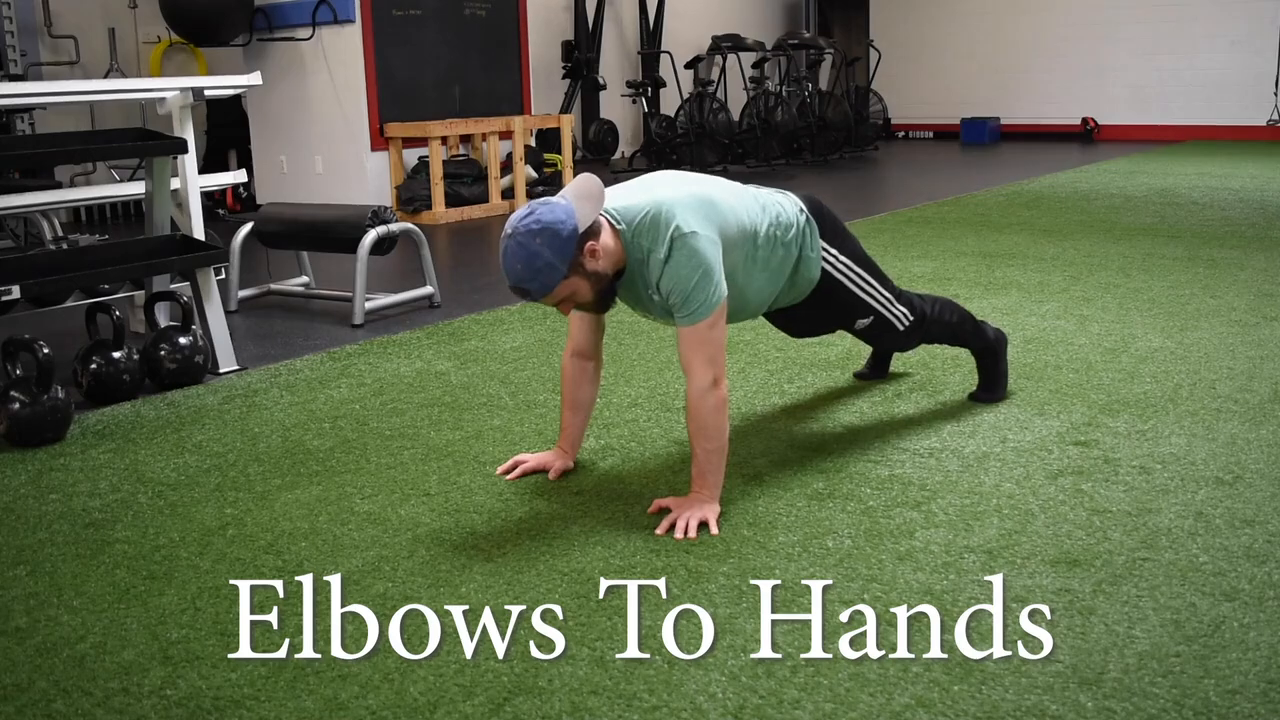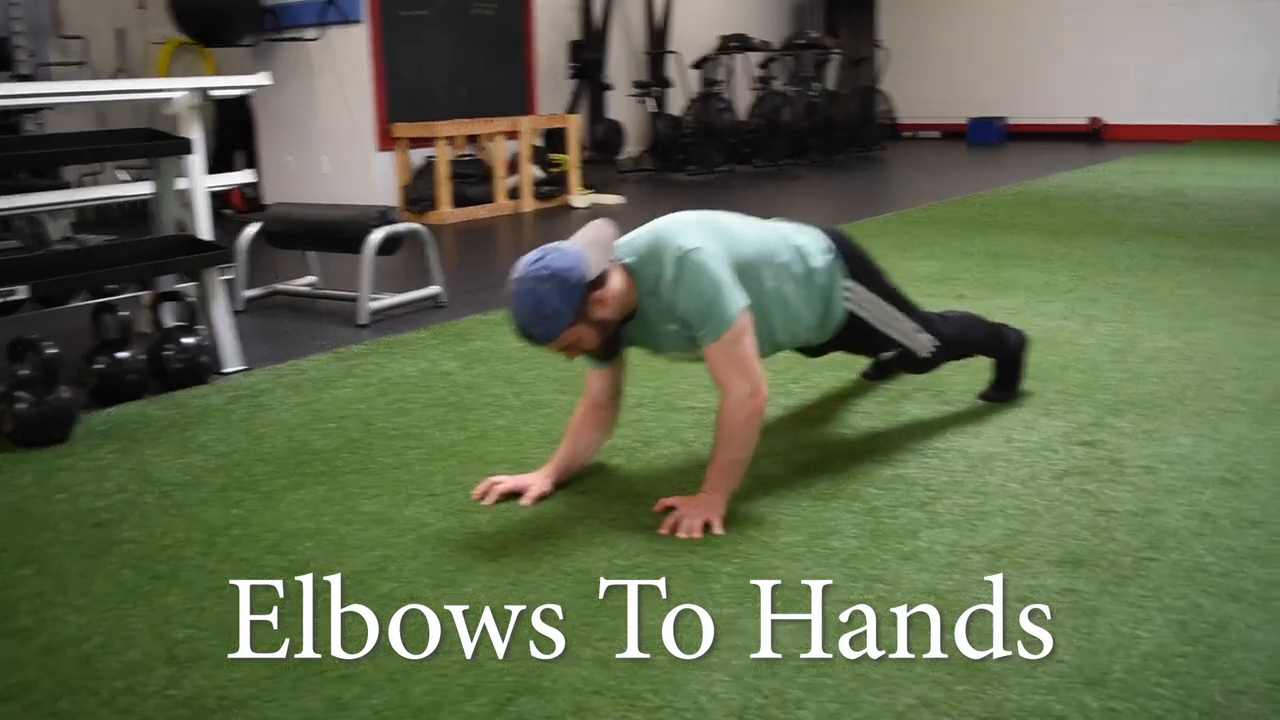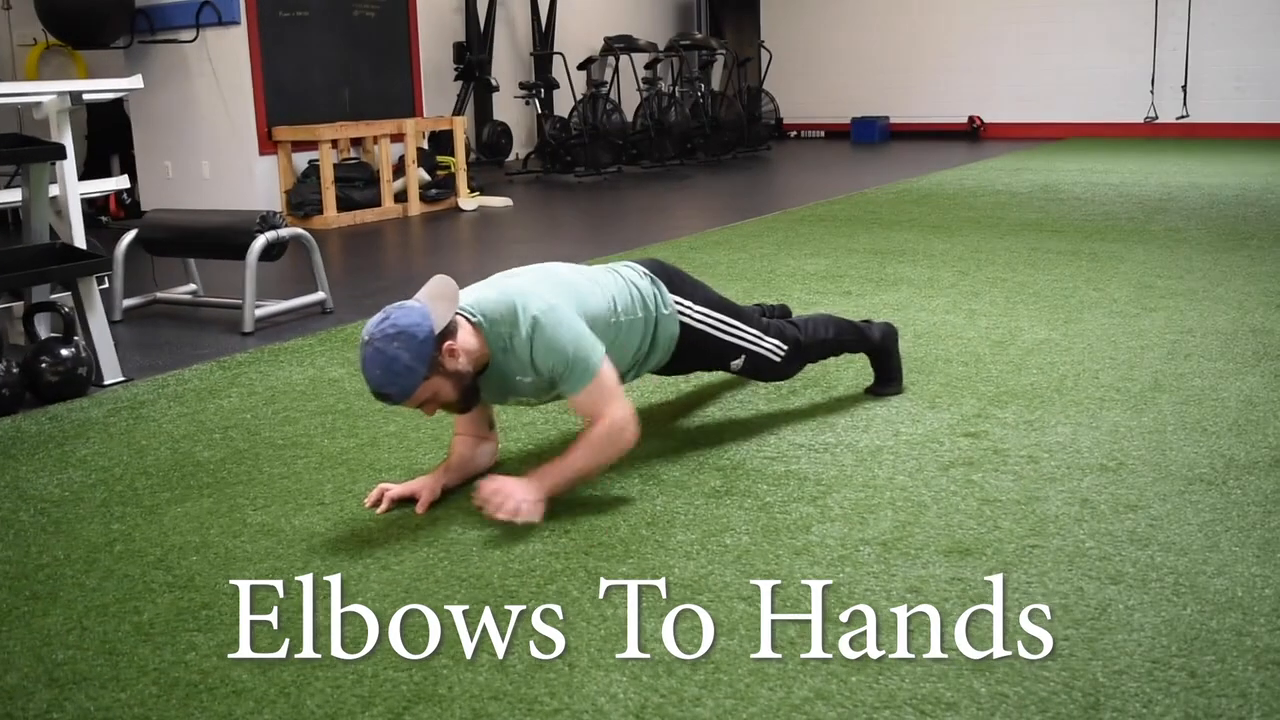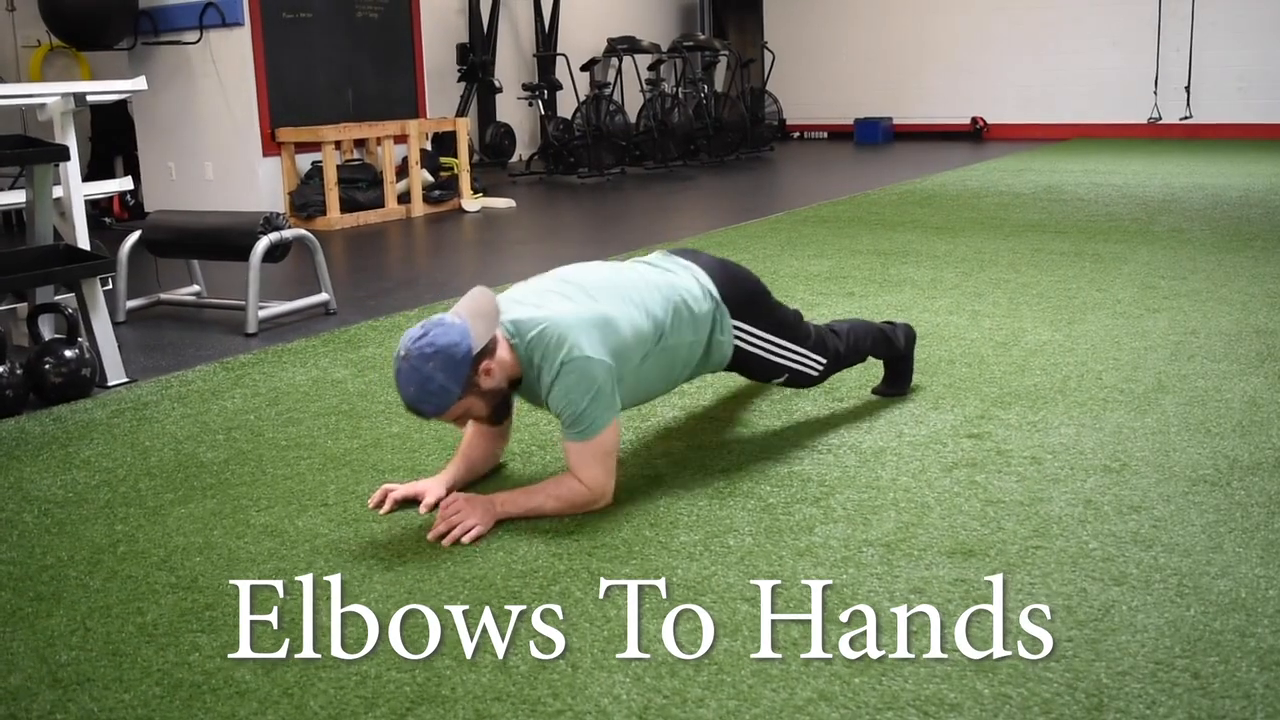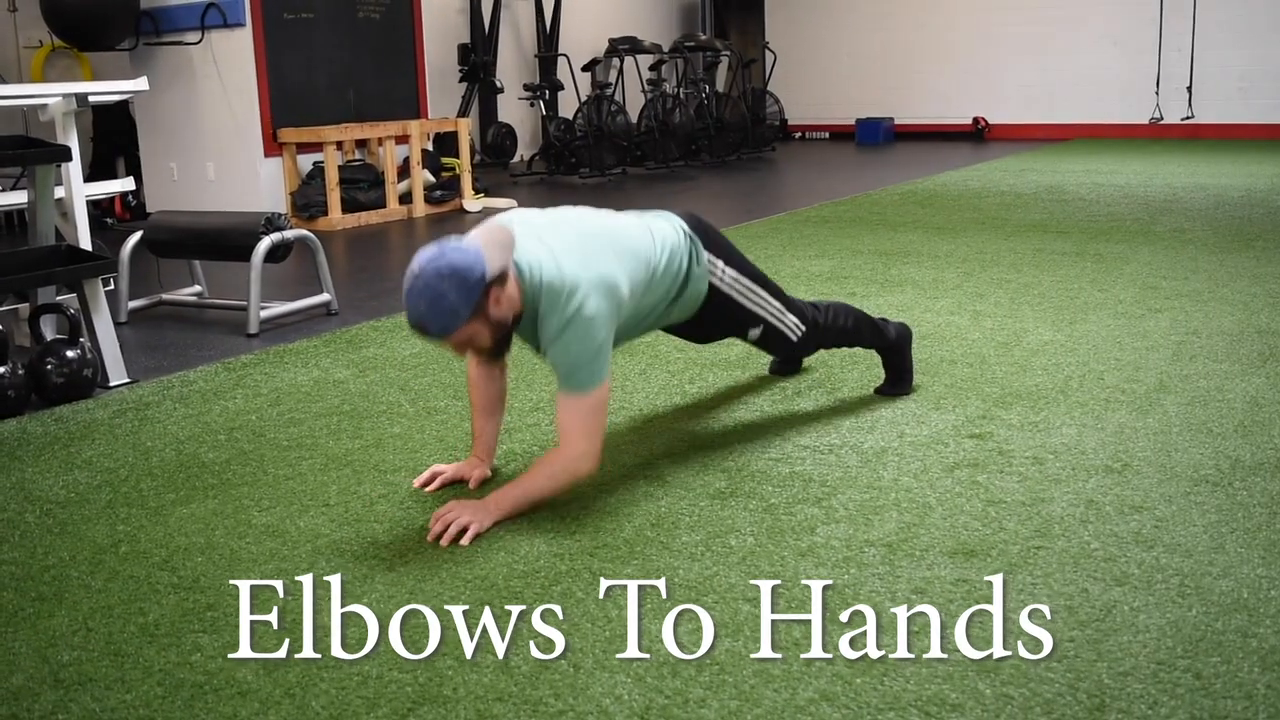
dt=0.7s
person 1, frame 1
left shoulder: (679, 241)
right shoulder: (578, 238)
left elbow: (707, 381)
right elbow: (582, 356)
left wrist: (706, 497)
right wrist: (565, 450)
left hip: (802, 244)
right hip: (760, 263)
left knee: (902, 321)
right knee: (819, 327)
left ankle: (985, 342)
right ankle: (882, 356)
person 1, frame 2
left shoulder: (685, 267)
right shoulder: (599, 303)
left elbow: (747, 394)
right elbow: (599, 410)
left wrist: (713, 498)
right wrist: (548, 472)
left hip: (827, 277)
right hip: (790, 304)
left knee: (924, 346)
left ankle: (1003, 344)
right ankle: (883, 359)
person 1, frame 3
left shoulder: (541, 327)
right shoulder: (447, 337)
left elbow: (619, 424)
right elbow: (478, 441)
left wrist: (533, 486)
right wrist: (438, 477)
left hip: (660, 307)
right hip: (619, 310)
left knee: (783, 353)
left ankle: (873, 338)
right ankle: (769, 314)
person 1, frame 4
left shoulder: (570, 358)
right shoulder: (486, 330)
left elbow: (594, 487)
right elbow: (492, 434)
left wrist: (491, 507)
right wrist: (450, 478)
left hip: (719, 308)
right hip: (673, 274)
left knee: (818, 356)
left ankle: (891, 340)
right ankle: (783, 319)
person 1, frame 5
left shoulder: (573, 305)
right shoulder: (481, 258)
left elbow: (581, 454)
right elbow: (488, 365)
left wrist: (492, 506)
right wrist: (479, 458)
left hip: (691, 262)
right hip: (645, 245)
left knee: (798, 330)
right knee: (744, 334)
left ankle: (888, 338)
right ankle: (786, 351)
